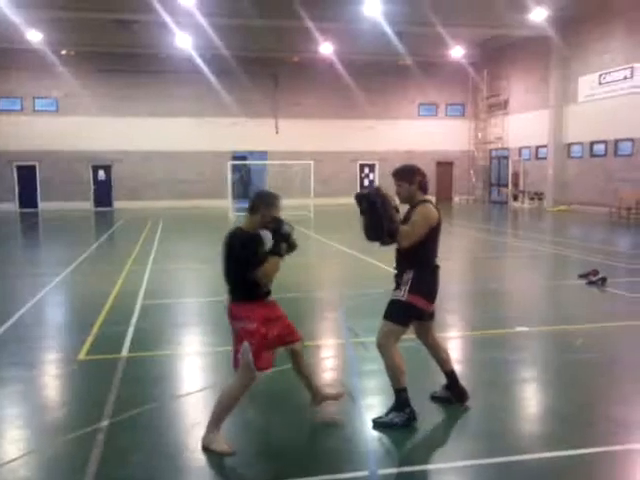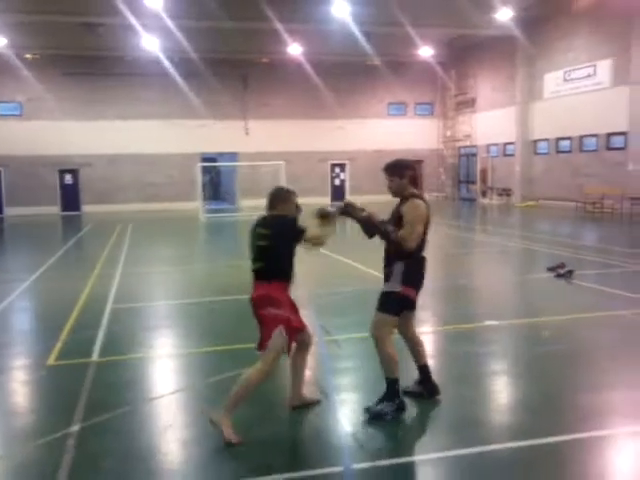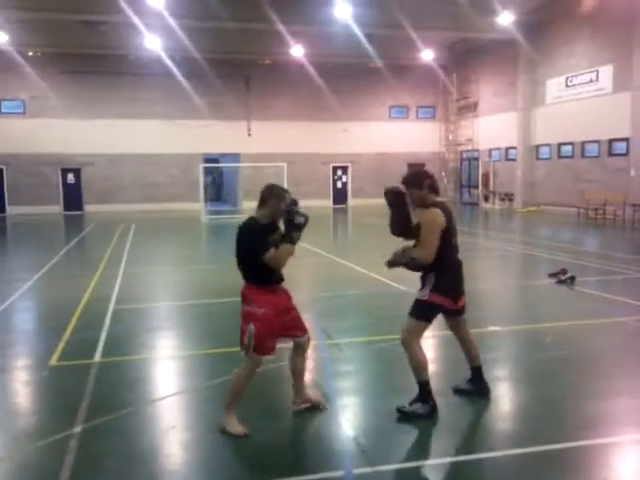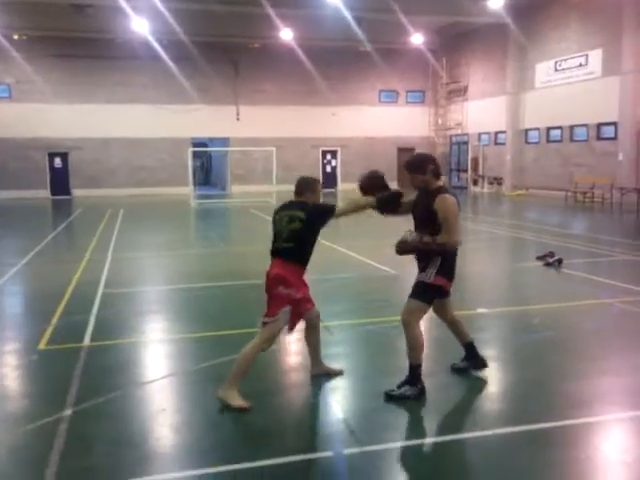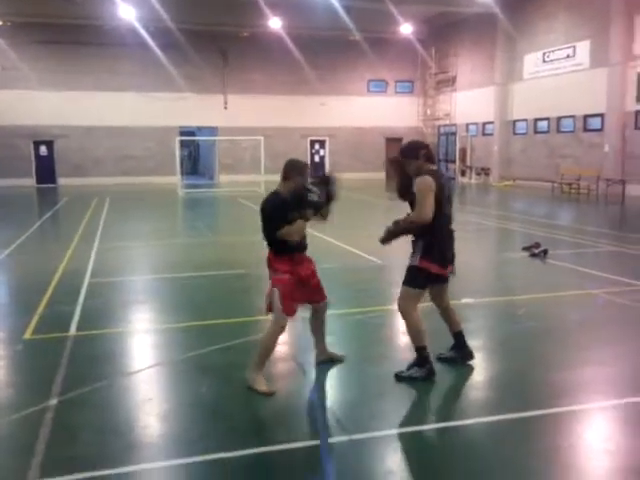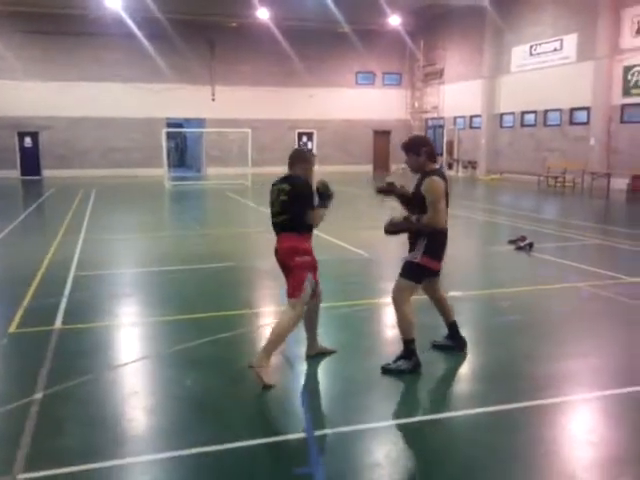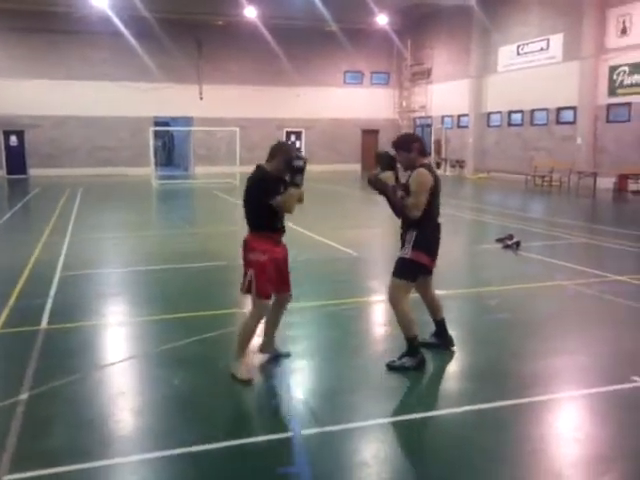
dt=0.5s
person 1, frame 1
left shoulder: (425, 210)
right shoulder: (415, 210)
left elbow: (403, 240)
right elbow: (393, 237)
left hip: (415, 282)
right hip: (419, 281)
left knee: (385, 341)
right knee: (427, 336)
left ankle: (404, 408)
right ankle: (455, 389)
person 1, frame 2
left shoulder: (415, 205)
right shoulder: (407, 204)
left elbow: (408, 242)
right elbow: (391, 232)
left wrist: (375, 223)
right wrist: (364, 217)
left hip: (404, 274)
right hip: (405, 273)
left knee: (380, 332)
right knee: (406, 329)
left ankle: (393, 397)
right ankle: (427, 383)
person 1, frame 3
left shoulder: (432, 214)
right shoulder: (438, 210)
left elbow: (425, 257)
right elbow: (411, 236)
left wrist: (399, 259)
left hip: (438, 282)
right hip: (451, 279)
left knee: (409, 337)
right knee: (461, 331)
left ankle: (426, 401)
right ankle: (478, 382)
person 1, frame 4
left shoulder: (443, 199)
right shoulder: (423, 195)
left elbow: (452, 241)
right elbow: (398, 208)
left wrist: (414, 244)
left hip: (438, 266)
right hip: (433, 263)
left knee: (409, 318)
right knee: (444, 312)
left ankle: (414, 383)
right ankle: (474, 357)
person 1, frame 5
left shoulder: (424, 181)
right shoulder: (437, 178)
left elbow: (423, 216)
right elbow: (408, 196)
left wrist: (395, 229)
right wrist: (402, 179)
left hip: (428, 250)
right hip: (442, 247)
left knee: (406, 304)
right knee: (440, 300)
left ankle: (423, 364)
right ankle: (461, 348)
person 1, frame 6
left shoulder: (433, 181)
right shoulder: (427, 177)
left elbow: (437, 222)
right elbow: (418, 206)
left wrist: (404, 225)
right wrist: (398, 193)
left hip: (427, 245)
right hip: (428, 244)
left knee: (400, 296)
right knee: (433, 291)
left ankle: (409, 357)
right ankle: (455, 338)
person 1, frame 7
left shoulder: (421, 174)
right shoulder: (419, 173)
left elbow: (413, 211)
right elbow: (402, 210)
left wrist: (388, 189)
right wrist: (389, 186)
left hip: (419, 240)
right hip: (424, 239)
left knee: (396, 295)
right knee: (424, 289)
left ankle: (414, 354)
right ankle: (442, 335)
person 2, frame 1
left shoulder: (256, 236)
right shoulder: (240, 241)
right elbow: (266, 275)
left wrist: (280, 244)
right wrist: (280, 245)
left hip: (264, 304)
right hip: (246, 311)
left knee: (296, 348)
right knee: (245, 378)
left ankle: (316, 394)
right ankle: (211, 433)
person 2, frame 2
left shoulder: (263, 225)
right shoulder: (283, 223)
right elbow: (317, 239)
left wrist: (309, 225)
right wrist: (328, 222)
left hip: (274, 294)
right hip: (272, 297)
left knee: (304, 340)
right knee: (268, 362)
left ankle: (297, 396)
right ankle: (224, 414)
person 2, frame 3
left shoulder: (271, 225)
right shoulder: (249, 230)
left elbow: (285, 252)
right elbow: (278, 261)
left wrist: (291, 229)
right wrist: (293, 231)
left hip: (277, 292)
right hip: (258, 298)
left knee: (302, 340)
right knee: (253, 361)
left ankle: (301, 395)
right ankle: (229, 415)
person 2, frame 4
left shoulder: (283, 210)
right shoulder: (314, 210)
right elbow: (349, 208)
right wrist: (373, 201)
left hip: (288, 275)
right hip: (285, 278)
left knee: (313, 318)
right knee: (267, 338)
left ankle: (317, 366)
right ankle: (228, 388)
person 2, frame 5
left shoulder: (297, 197)
right shoulder: (272, 205)
left elbow: (323, 216)
right elbow: (292, 236)
right wrist: (307, 211)
left hip: (301, 261)
right hip: (282, 266)
left knee: (320, 305)
right knee: (279, 323)
left ankle: (322, 351)
right ankle: (255, 373)
person 2, frame 6
left shoulder: (279, 185)
right shoulder: (299, 184)
right elbow: (315, 220)
left wrist: (316, 195)
right wrist: (325, 201)
left hip: (288, 245)
right hip: (297, 248)
left knee: (313, 296)
right knee: (297, 309)
left ankle: (313, 345)
right ankle: (263, 359)
person 2, frame 7
left shoulder: (275, 178)
right shoulder: (261, 178)
left elbow: (298, 199)
right elbow: (288, 206)
left wrist: (295, 177)
right wrist: (296, 176)
left hip: (275, 243)
right hip: (260, 247)
left knee: (283, 297)
right knee: (260, 309)
left ankle: (268, 344)
right ankle: (239, 360)
